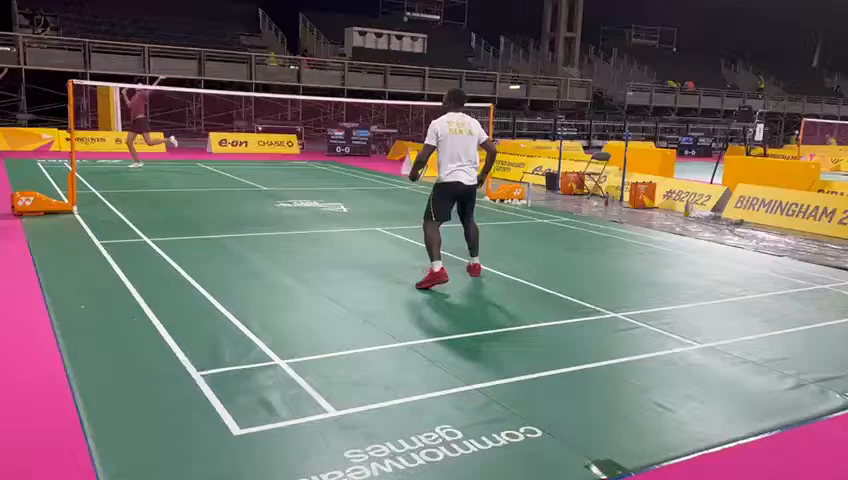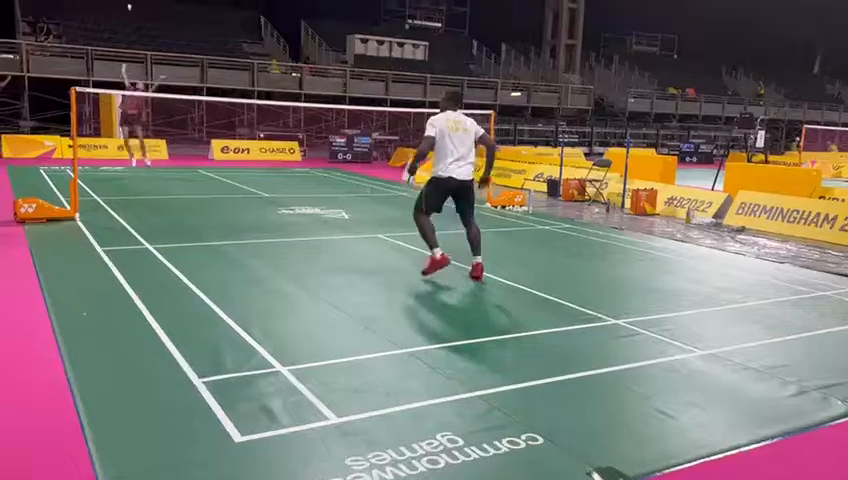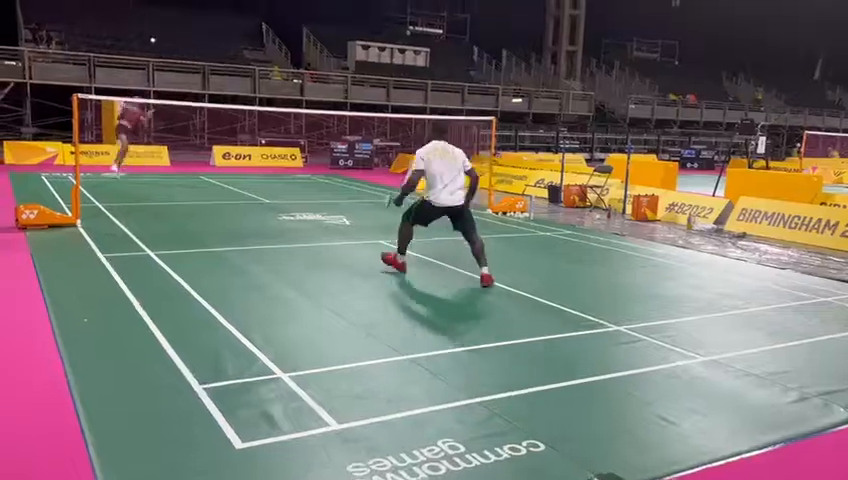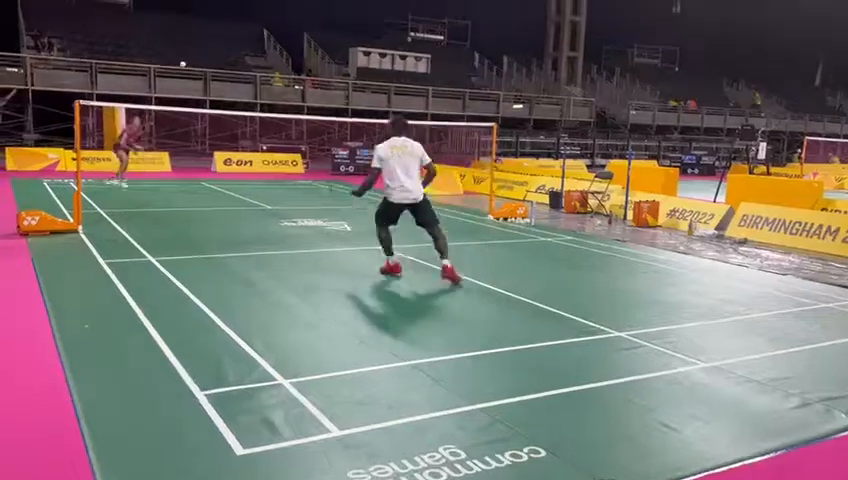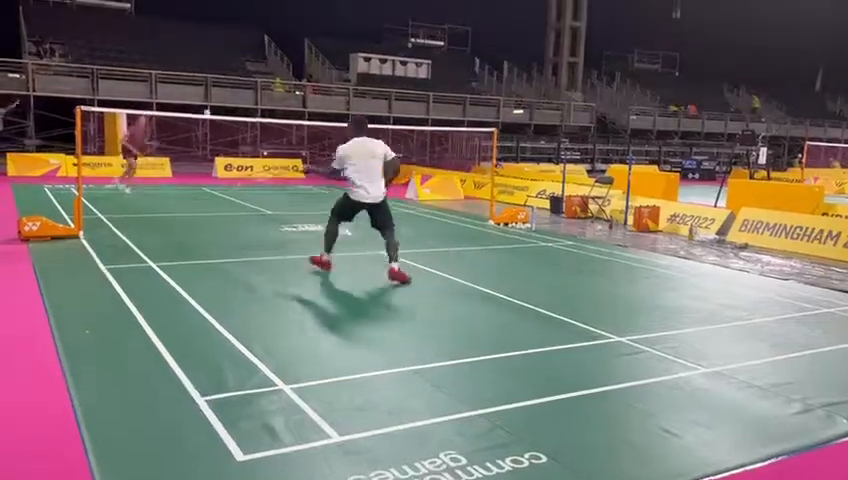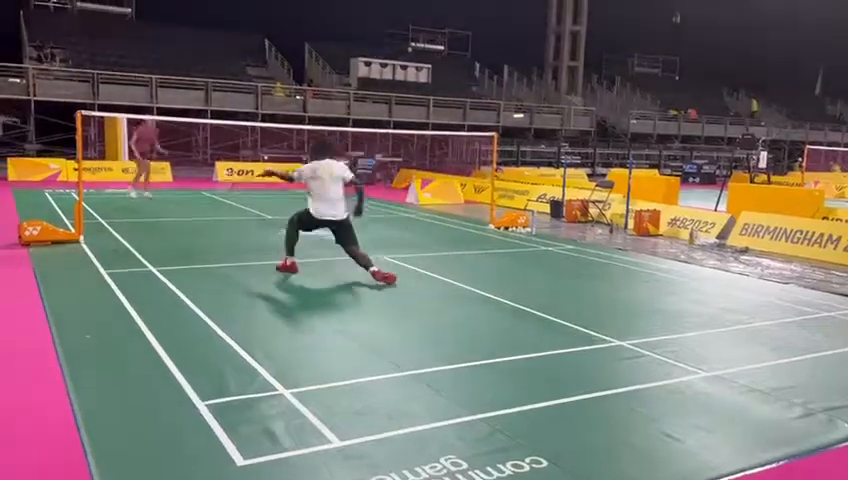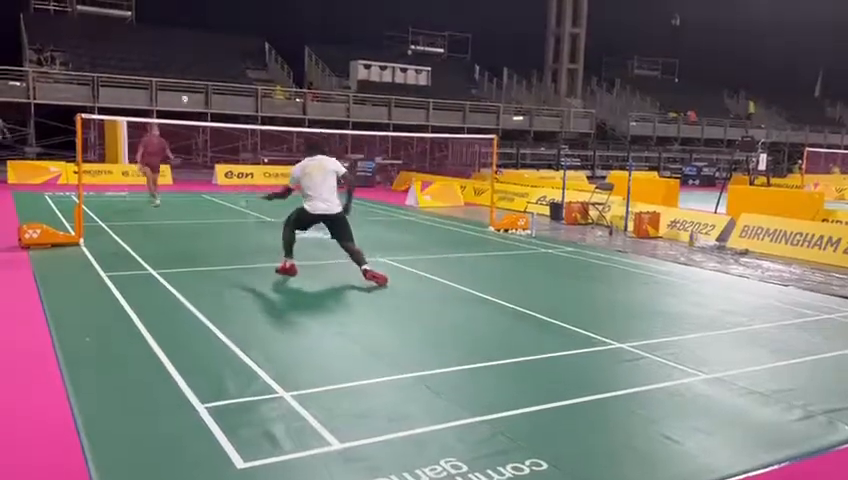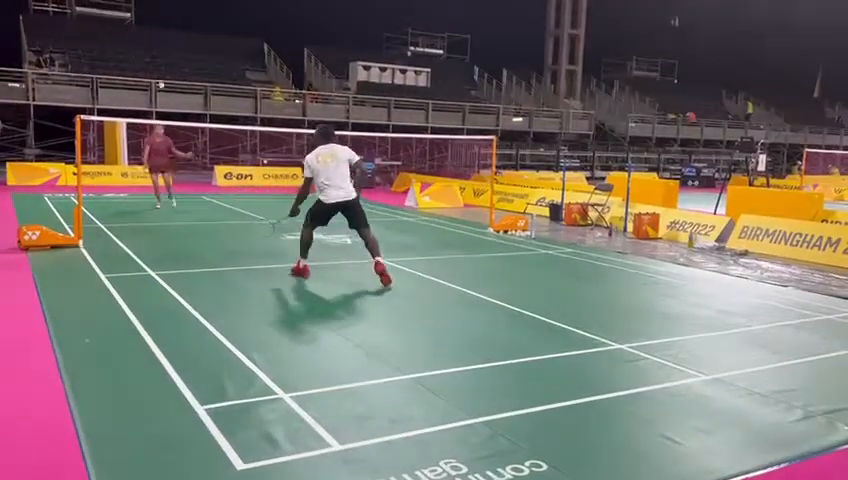
dt=0.2s
person 1, frame 1
left shoulder: (438, 124)
right shoulder: (474, 124)
left elbow: (424, 156)
right elbow: (492, 150)
left wrist: (413, 172)
right wrist: (483, 174)
left hip: (448, 182)
right hip: (470, 182)
left knee: (431, 224)
right knee: (468, 221)
left ankle: (437, 269)
right ankle: (474, 263)
person 1, frame 2
left shoulder: (436, 120)
right shoulder: (470, 122)
left elbow: (424, 149)
right elbow: (491, 145)
left wrist: (412, 166)
right wrist: (487, 173)
left hip: (444, 177)
right hip: (466, 179)
left knee: (420, 213)
right knee: (469, 220)
left ankle: (437, 255)
right ankle: (478, 264)
person 1, frame 3
left shoulder: (424, 152)
right shoulder: (457, 152)
left elbow: (413, 180)
right elbow: (474, 177)
left wrist: (400, 197)
right wrist: (467, 200)
left hip: (434, 201)
right hip: (458, 202)
left knee: (407, 221)
right knee: (472, 236)
left ankle: (399, 260)
right ankle: (485, 272)
person 1, frame 4
left shoulder: (381, 148)
right shoulder: (417, 147)
left elbow: (372, 177)
right elbow: (432, 172)
left wrist: (360, 191)
left hip: (394, 197)
right hip: (417, 196)
left knee: (381, 224)
right knee: (435, 229)
left ankle: (391, 263)
right ankle: (446, 265)
person 1, frame 5
left shoulder: (343, 149)
right shoulder: (379, 145)
left elbow: (333, 172)
right elbow: (396, 167)
right wrist: (385, 183)
left hip: (354, 196)
right hip: (377, 197)
left knee: (333, 220)
right knee: (389, 233)
left ankle: (325, 258)
right ankle: (394, 267)
person 1, frame 6
left shoulder: (306, 169)
right shoulder: (339, 167)
left elbow: (291, 178)
right elbow: (358, 187)
left wrist: (274, 173)
right wrist: (360, 205)
left hip: (316, 215)
right hip: (339, 217)
left knee: (293, 224)
right knee: (353, 249)
left ankle: (289, 262)
right ankle: (375, 270)
person 1, frame 7
left shoulder: (298, 168)
right shoulder: (331, 162)
left elbow: (286, 192)
right elbow: (350, 181)
left wrist: (272, 195)
right wrist: (348, 203)
left hip: (311, 210)
right hip: (334, 210)
left knee: (289, 225)
right knee: (349, 244)
left ankle: (288, 264)
right ankle: (366, 270)
person 1, frame 8
left shoulder: (311, 157)
right shoulder: (344, 151)
left elbow: (306, 187)
right elbow: (363, 169)
left wrist: (295, 206)
right wrist: (357, 188)
left hip: (326, 201)
right hip: (349, 199)
left knee: (308, 226)
right knee: (365, 232)
left ankle: (302, 265)
right ankle: (379, 263)
